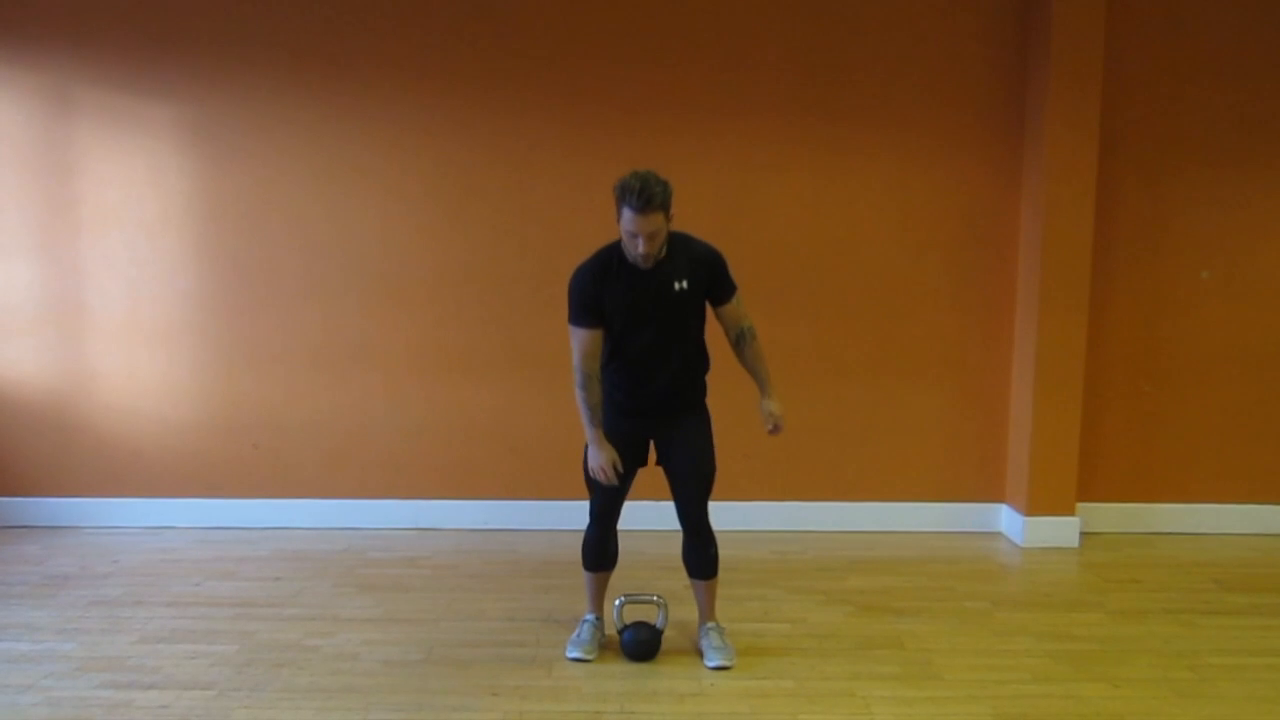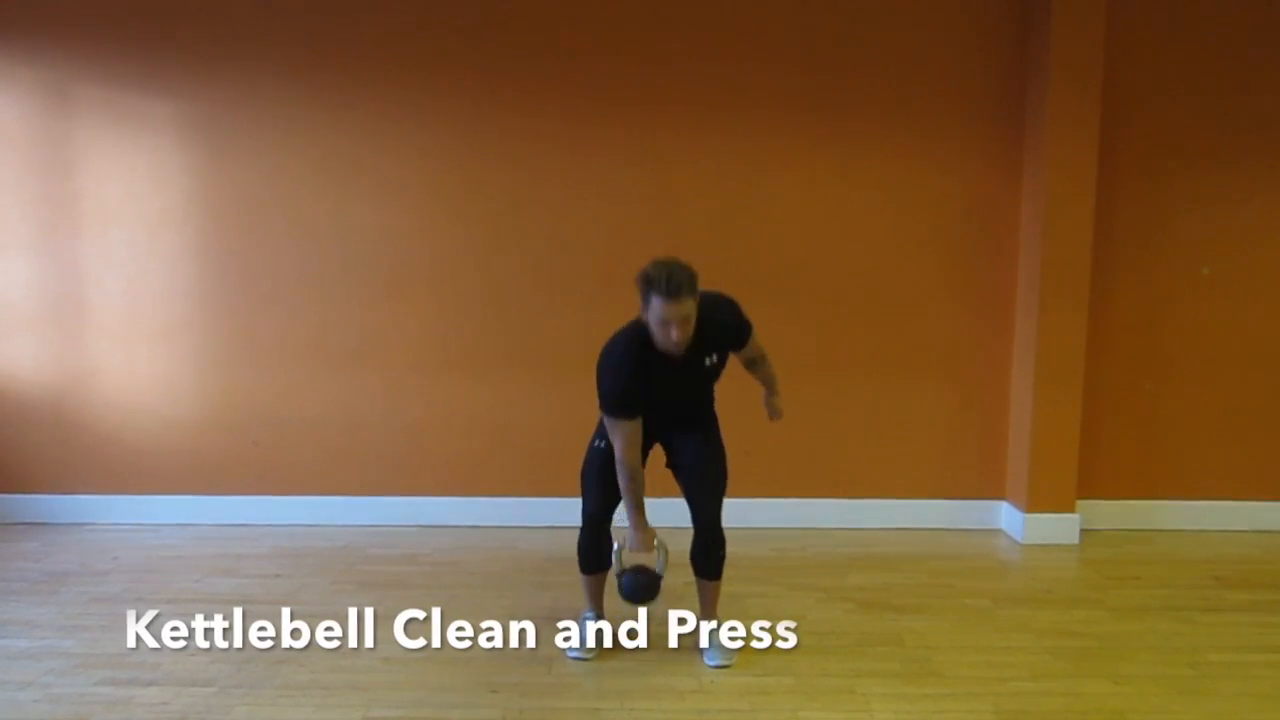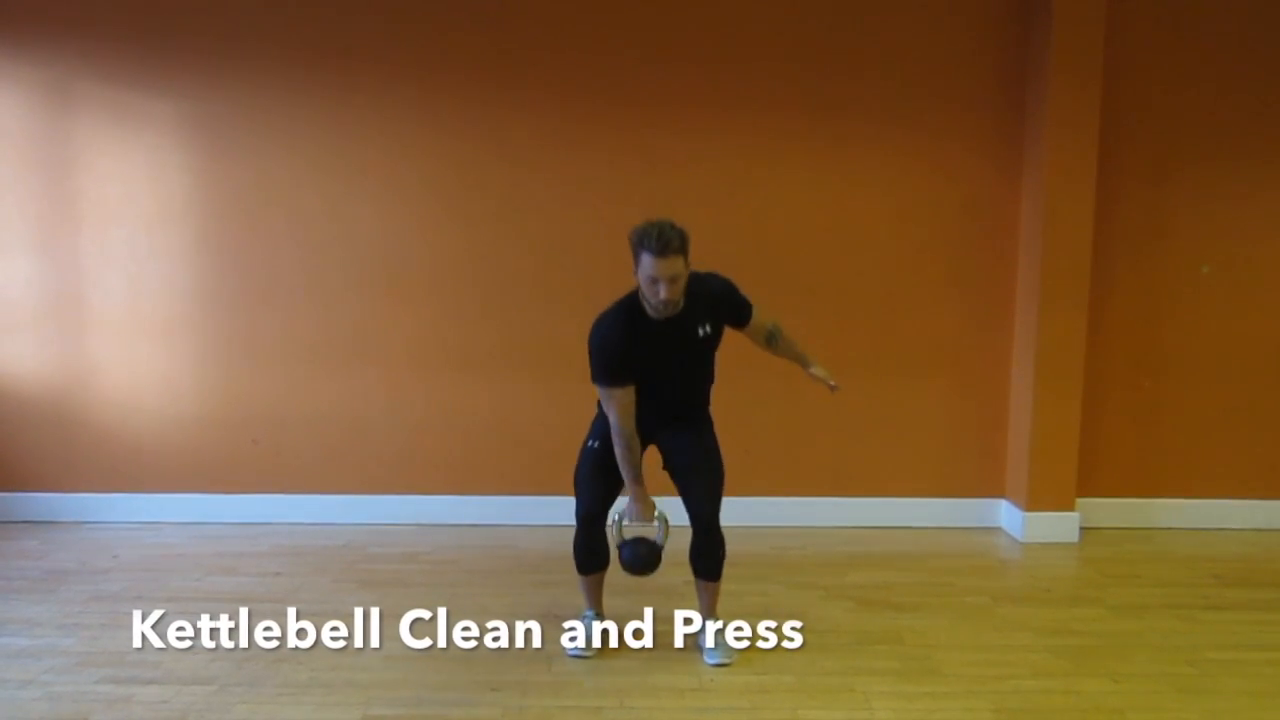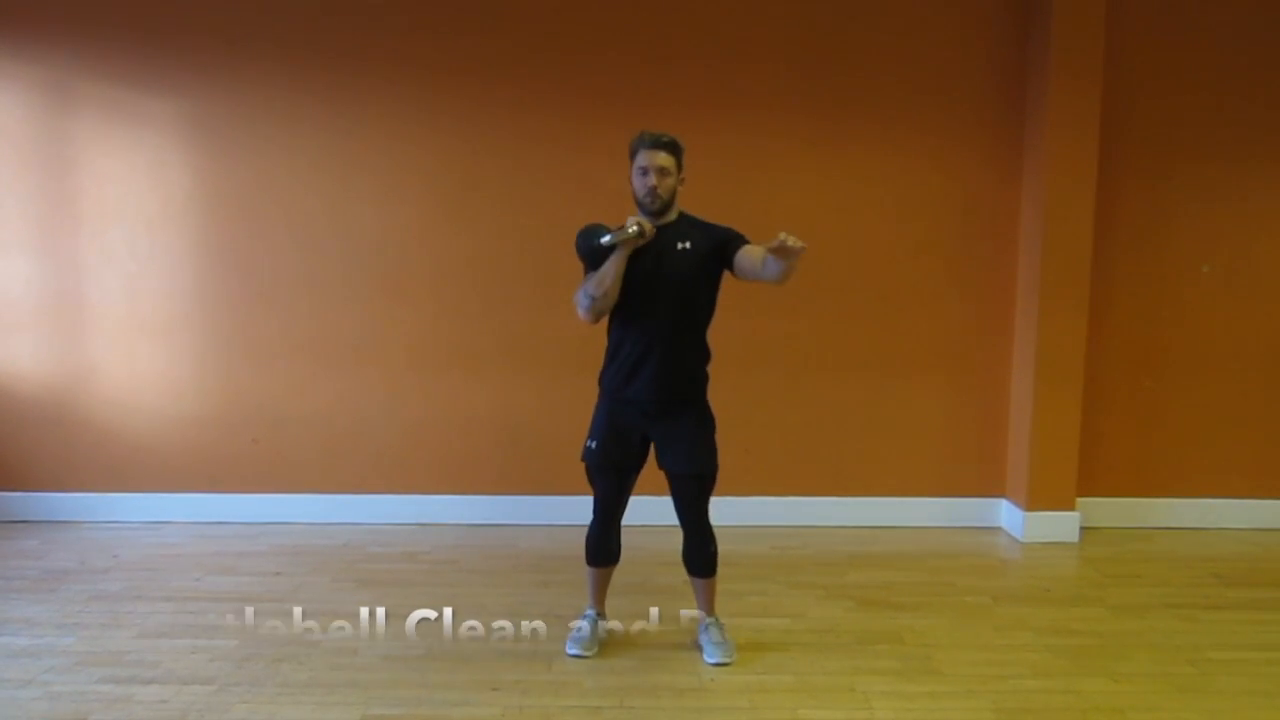
dt=1s
person 1, frame 1
left shoulder: (701, 260)
right shoulder: (592, 276)
left elbow: (738, 326)
right elbow: (585, 362)
left wrist: (766, 392)
right wrist: (595, 438)
left hip: (684, 409)
right hip: (621, 409)
left knee: (694, 516)
right knee: (602, 513)
left ankle: (709, 625)
right ankle: (592, 619)
person 1, frame 2
left shoulder: (722, 316)
right shoulder: (620, 357)
left elbow: (753, 355)
right elbow: (626, 453)
left wrist: (771, 393)
right wrist: (637, 524)
left hip: (694, 422)
right hip: (627, 420)
left knee: (707, 517)
right knee: (595, 514)
left ankle: (709, 626)
right ankle: (593, 618)
person 1, frame 3
left shoulder: (714, 294)
right shoulder: (611, 330)
left elbow: (763, 329)
right elbow: (622, 424)
left wrist: (807, 364)
right wrist: (636, 495)
left hip: (688, 417)
right hip: (625, 419)
left knee: (706, 517)
right knee: (589, 513)
left ankle: (709, 623)
right ankle: (593, 615)
person 1, frame 4
left shoulder: (709, 238)
right shoulder: (613, 242)
left elbow: (768, 269)
right elbow: (588, 310)
left wrist: (784, 254)
right wrist: (622, 248)
left hip: (685, 404)
right hip: (621, 401)
left knee: (694, 517)
right knee: (605, 512)
left ankle: (708, 621)
right ankle: (594, 615)
